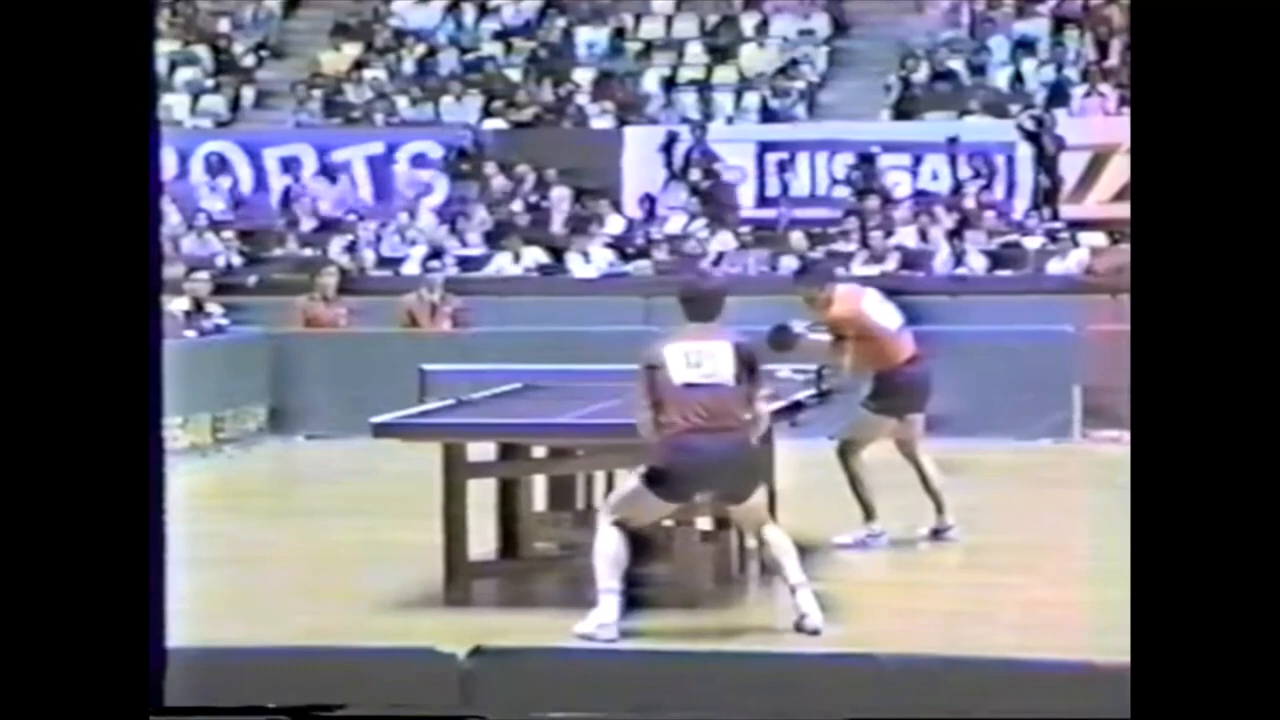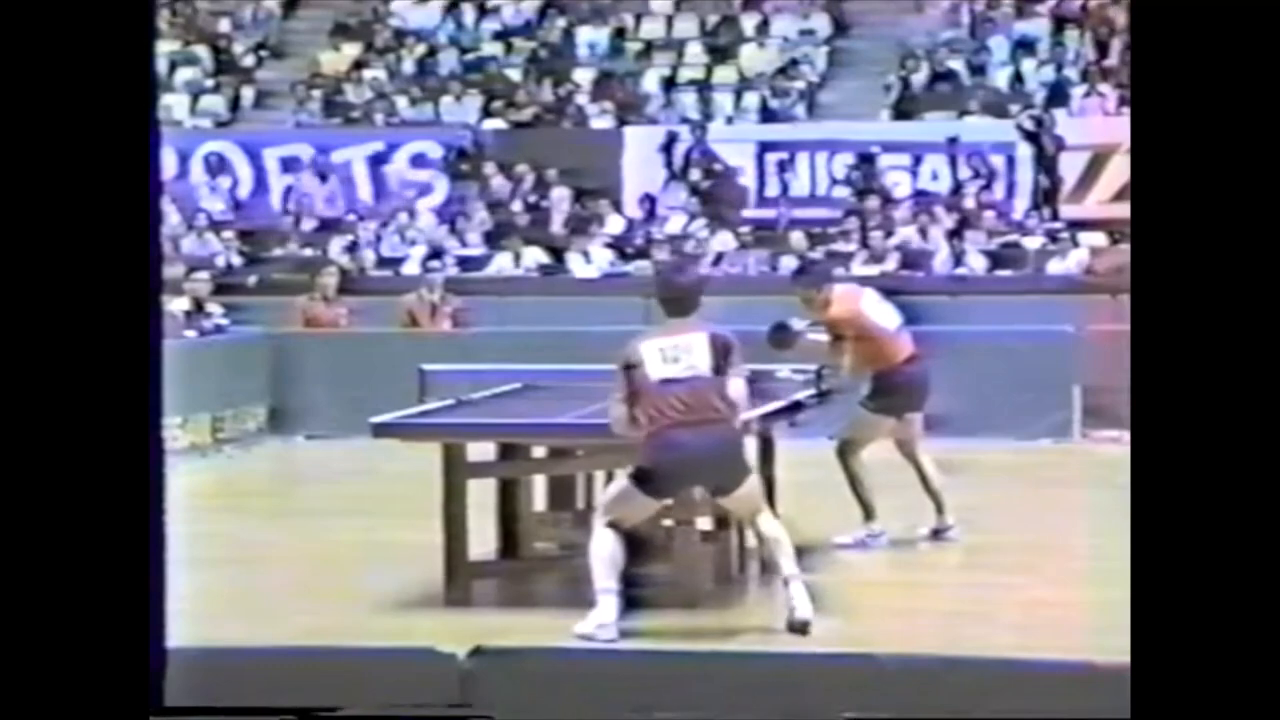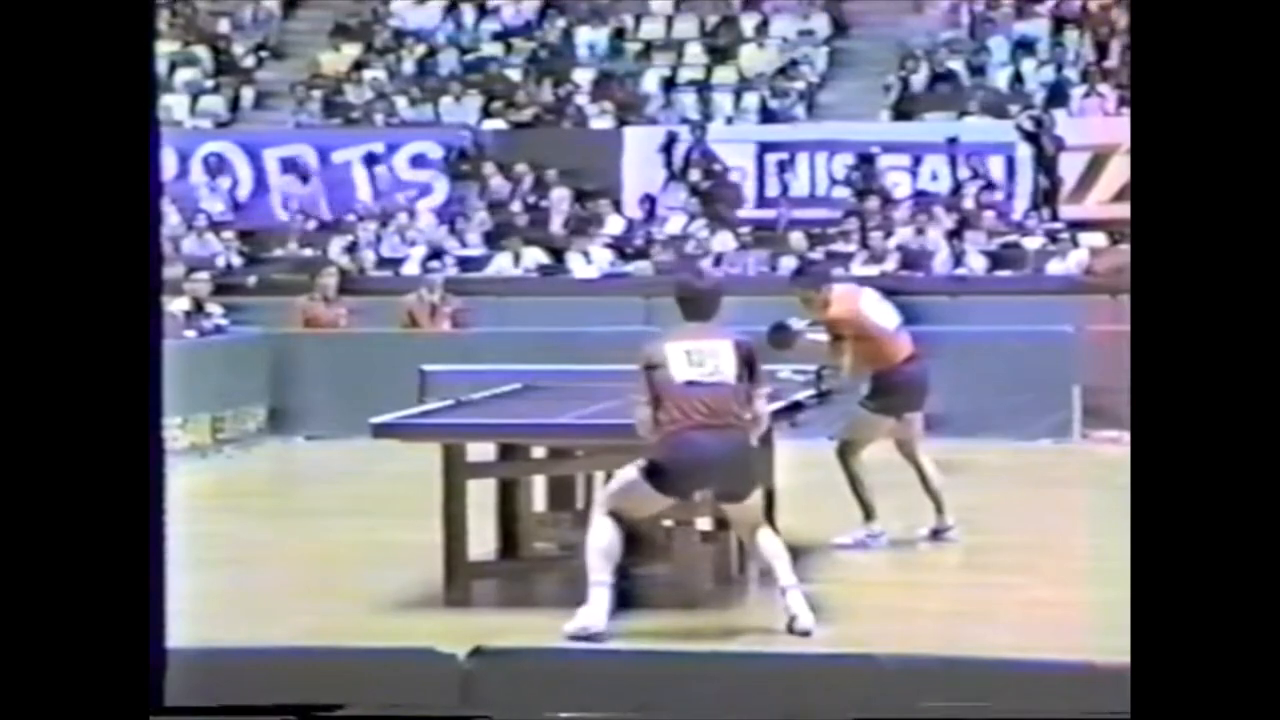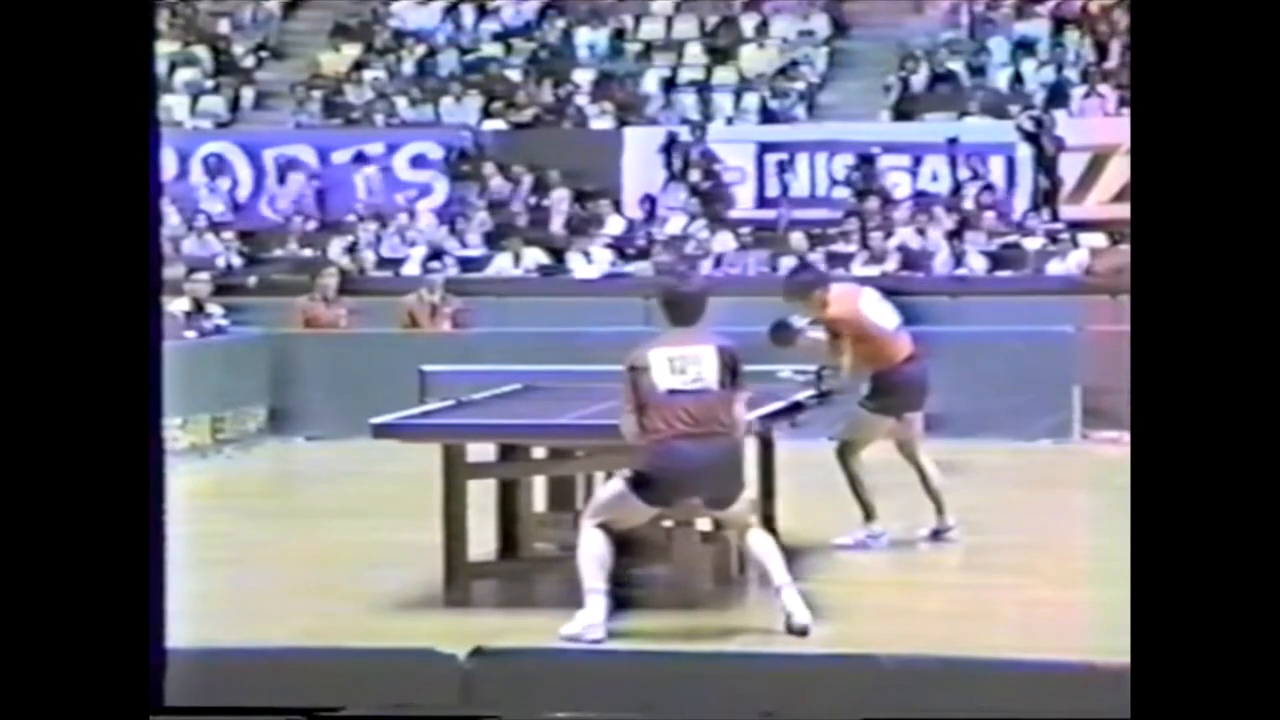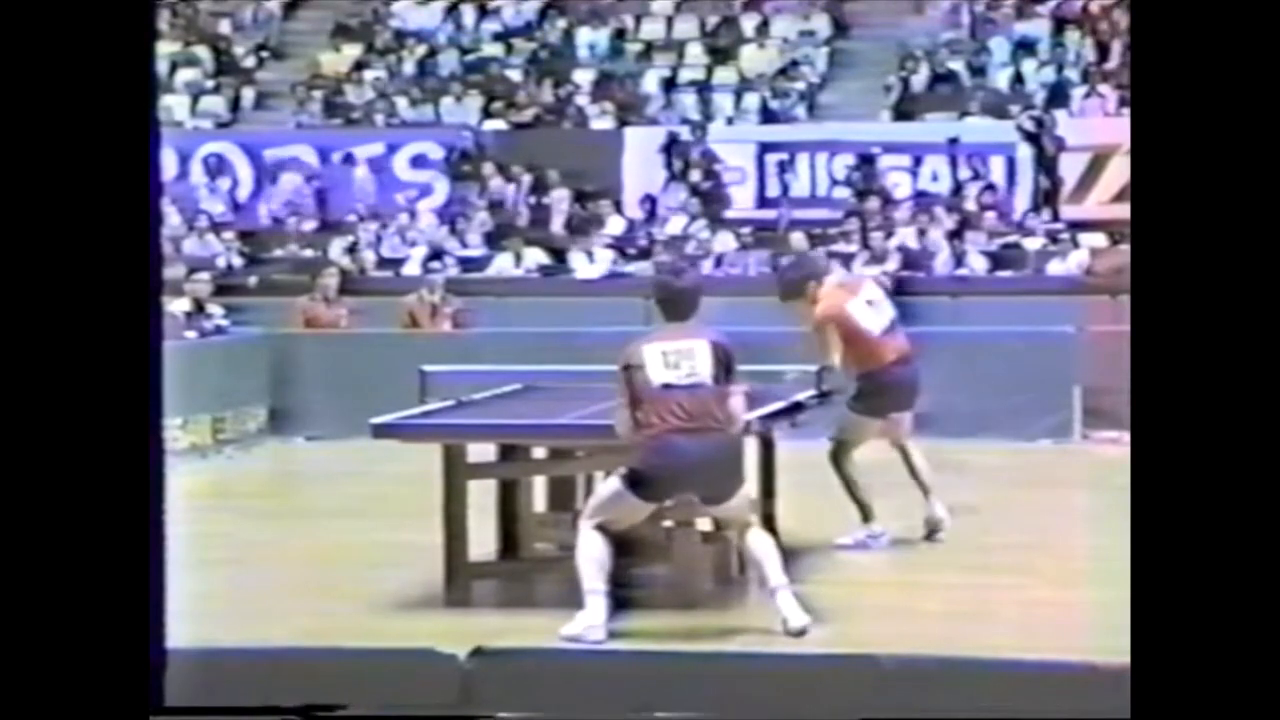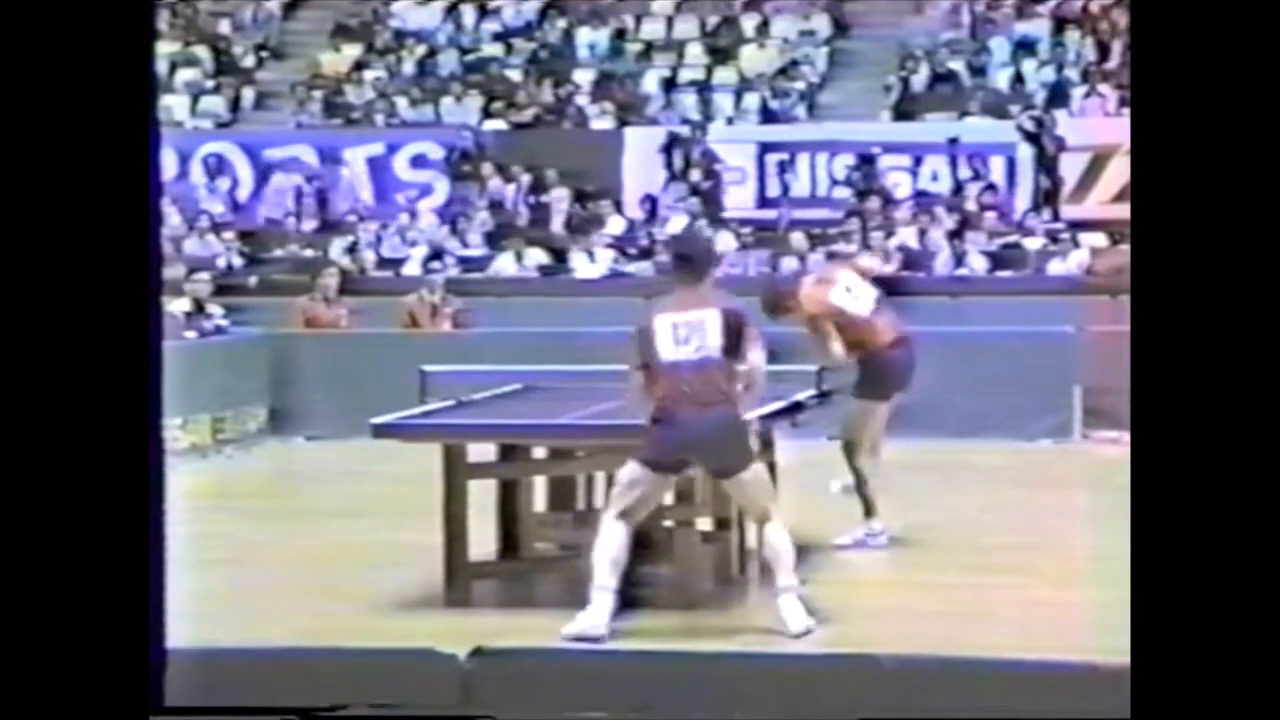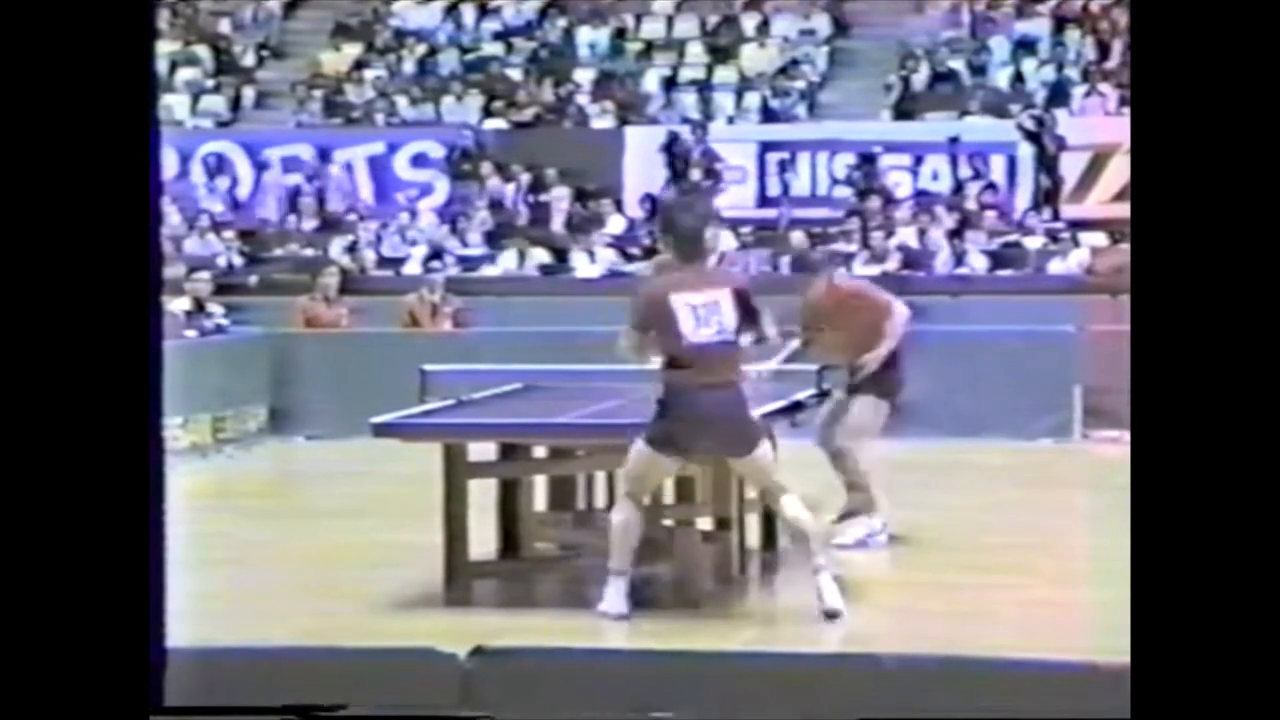
dt=0.3s
person 1, frame 1
left shoulder: (659, 352)
right shoulder: (739, 346)
left elbow: (647, 426)
right elbow: (761, 417)
left hip: (680, 456)
right hip: (736, 453)
left knee: (611, 519)
right knee: (763, 524)
left ankle: (606, 614)
right ankle: (805, 604)
person 1, frame 2
left shoulder: (637, 348)
right shoulder: (719, 338)
left elbow: (619, 422)
right elbow: (738, 399)
left hip: (666, 454)
right hip: (722, 447)
left knee: (606, 521)
right knee: (760, 513)
left ankle: (605, 614)
right ankle: (797, 597)
person 1, frame 3
left shoulder: (657, 350)
right shoulder: (740, 345)
left elbow: (645, 425)
right elbow: (761, 417)
left hip: (679, 454)
right hip: (735, 452)
left knee: (606, 510)
right knee: (755, 526)
left ankle: (595, 609)
right ankle: (796, 606)
person 1, frame 4
left shoulder: (642, 357)
right shoulder: (723, 349)
left elbow: (631, 431)
right elbow: (739, 423)
left hip: (665, 464)
right hip: (721, 461)
left knee: (593, 521)
right knee: (748, 525)
left ankle: (593, 615)
right ankle: (792, 603)
person 1, frame 5
left shoulder: (636, 352)
right shoulder: (717, 343)
left elbow: (624, 428)
right elbow: (737, 417)
left hip: (660, 459)
right hip: (718, 455)
left knee: (592, 523)
right knee: (748, 524)
left ankle: (594, 615)
right ankle: (787, 604)
person 1, frame 6
left shoulder: (652, 315)
right shoulder: (730, 310)
left elbow: (641, 388)
right elbow: (757, 368)
right wrist: (743, 399)
left hip: (669, 429)
right hip: (723, 427)
left knee: (617, 518)
right knee: (768, 516)
left ankle: (599, 611)
right ankle: (791, 606)
person 1, frame 7
left shoulder: (656, 291)
right shoulder: (734, 285)
left elbow: (631, 350)
right elbow: (768, 336)
left hip: (680, 409)
right hip: (730, 407)
left knee: (629, 493)
right knee: (779, 492)
left ankle: (616, 591)
right ankle: (823, 581)
person 2, frame 1
left shoulder: (840, 313)
right shoulder: (856, 292)
left elbow: (845, 364)
left hip: (896, 382)
right hip: (917, 373)
left knee: (848, 449)
right knee: (911, 449)
left ankle: (874, 529)
right ankle: (944, 522)
person 2, frame 2
left shoulder: (837, 314)
right shoulder: (855, 291)
left elbow: (843, 366)
left hip: (894, 381)
right hip: (914, 372)
left knee: (847, 450)
right knee: (912, 450)
left ankle: (873, 529)
right ankle: (944, 521)
person 2, frame 3
left shoulder: (837, 313)
right shoulder: (854, 291)
left elbow: (843, 365)
left hip: (893, 381)
right hip: (914, 371)
left knee: (847, 450)
right knee: (912, 450)
left ankle: (873, 529)
right ankle: (944, 522)
person 2, frame 4
left shoulder: (836, 314)
right shoulder: (852, 291)
left elbow: (844, 367)
left hip: (893, 382)
right hip: (914, 372)
left knee: (846, 451)
right knee: (912, 451)
left ankle: (873, 529)
right ankle: (944, 522)
person 2, frame 5
left shoulder: (823, 313)
right shoulder: (856, 282)
left elbow: (835, 364)
left hip: (880, 382)
right hip: (906, 372)
left knee: (840, 454)
right knee: (902, 442)
left ankle: (872, 530)
right ankle: (935, 508)
person 2, frame 6
left shoulder: (810, 307)
right shoulder: (833, 273)
left elbow: (837, 355)
right elbow: (873, 270)
left hip: (881, 362)
right hip: (903, 349)
left knee: (852, 447)
right knee: (868, 431)
left ankle: (873, 528)
right ankle: (862, 482)
person 2, frame 7
left shoulder: (854, 290)
right shoulder: (813, 306)
left elbow: (901, 311)
right elbow: (810, 342)
left wrist: (881, 350)
left hip: (881, 370)
right hip: (858, 372)
left knee: (847, 445)
right knee: (826, 436)
left ankle: (873, 522)
right ankle: (857, 501)
